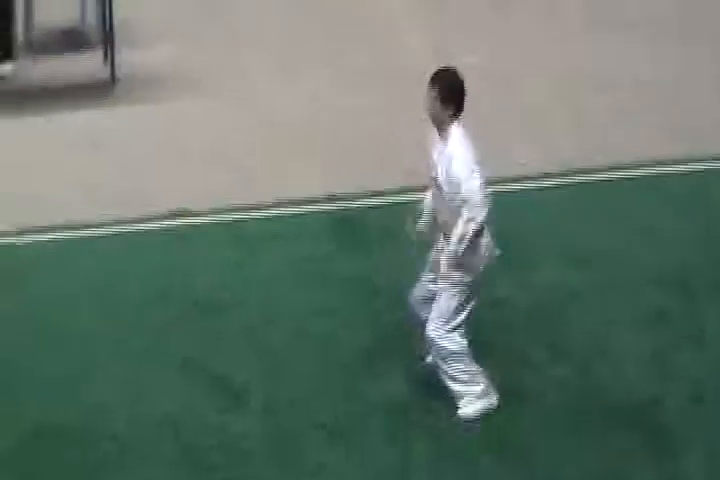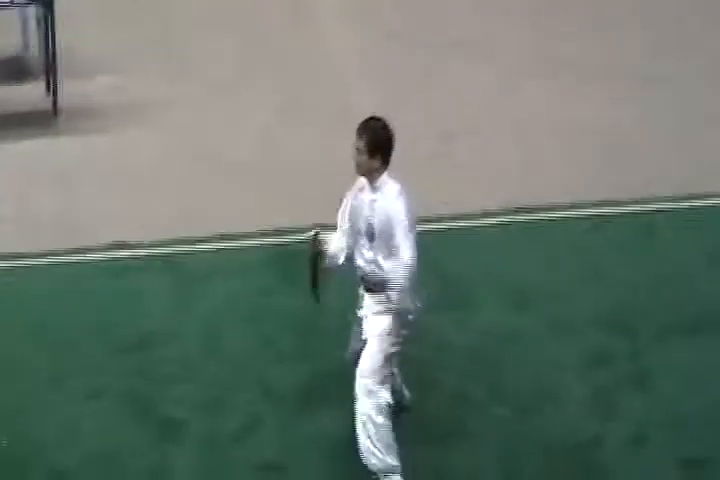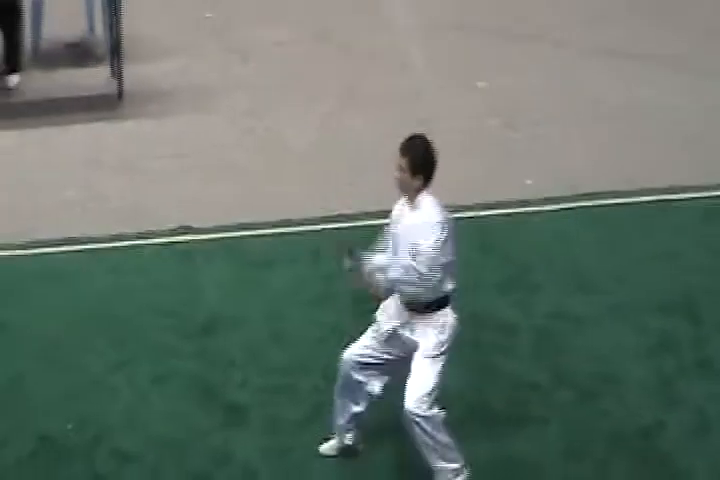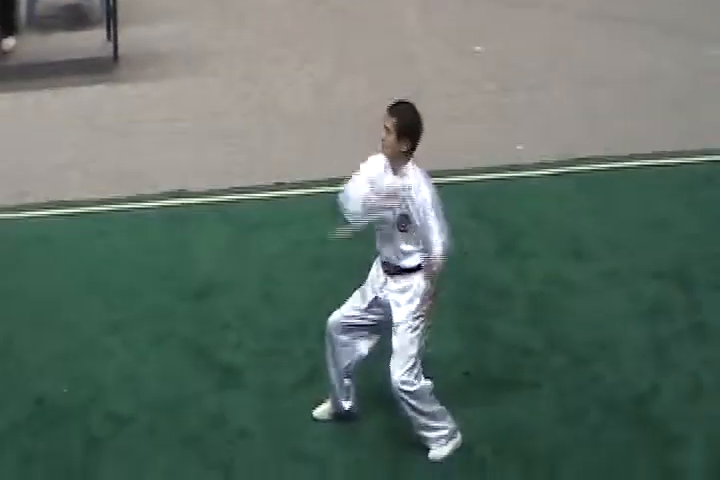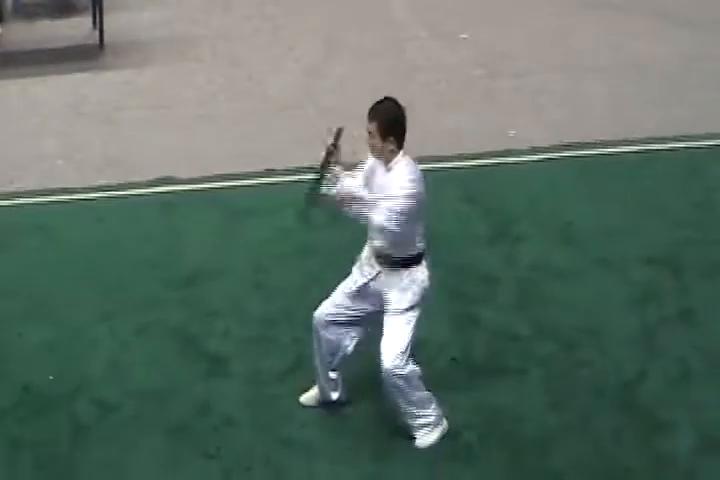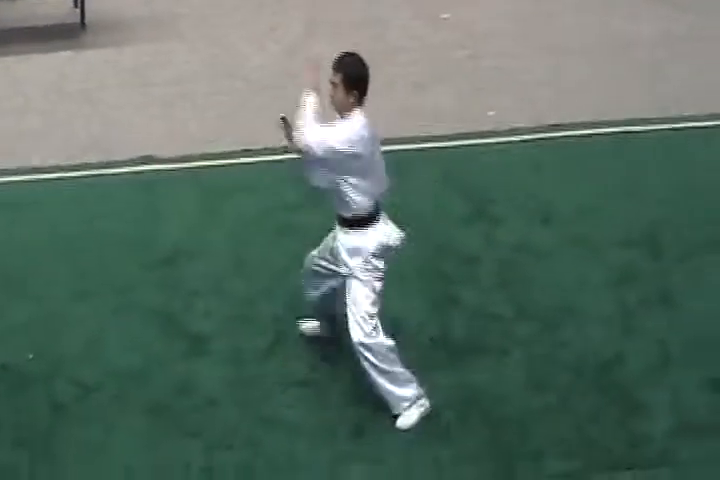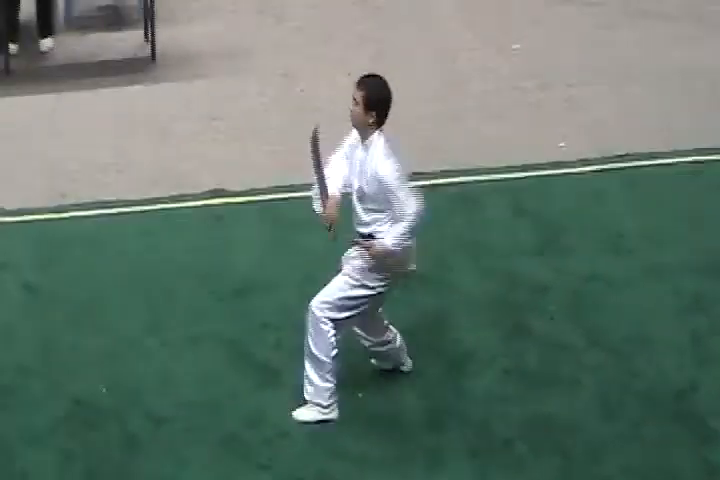
dt=0.4s
person 1, frame 1
left shoulder: (458, 150)
right shoulder: (442, 140)
left elbow: (475, 208)
left wrist: (454, 250)
right wrist: (428, 219)
left hip: (463, 250)
right hip: (446, 242)
left knee: (441, 329)
right knee: (421, 301)
left ankle: (479, 394)
right ankle: (442, 356)
person 1, frame 2
left shoulder: (393, 202)
right shoulder: (360, 190)
left elbow: (404, 262)
right elbow: (346, 235)
left wrist: (395, 310)
right wrist: (329, 246)
left hip: (389, 302)
right hip: (370, 293)
left knee: (368, 384)
right knee: (361, 355)
right ankle: (396, 395)
person 1, frame 3
left shoulder: (430, 219)
right shoulder: (404, 209)
left elbow: (420, 272)
right elbow: (390, 252)
left wrist: (382, 279)
right wrist: (372, 266)
left hip: (431, 322)
right hip: (401, 312)
left knee: (417, 406)
right knee: (353, 362)
right ankle: (345, 437)
person 1, frame 4
left shoulder: (422, 190)
right shoulder: (376, 167)
left elbow: (438, 245)
right elbow: (352, 207)
right wrist: (375, 199)
left hip: (410, 286)
right hip: (382, 275)
left knee: (403, 377)
right knee: (339, 325)
left ankle: (444, 434)
right ankle: (341, 402)
person 1, frame 5
left shoulder: (406, 178)
right shoulder: (375, 165)
left elbow: (389, 223)
right elbow: (348, 195)
left wrist: (355, 202)
right wrist: (343, 173)
left hip: (403, 277)
right hip: (373, 265)
left knee: (393, 363)
right knee: (326, 319)
left ankle: (429, 421)
right ankle: (329, 389)
person 1, frame 6
left shoulder: (352, 134)
right shoulder: (346, 124)
left elbow: (313, 145)
right elbow: (314, 158)
left wrist: (309, 99)
right wrist: (297, 138)
left hip: (365, 240)
right hip: (350, 230)
left knee: (363, 331)
right knee: (316, 269)
left ankle: (410, 399)
right ankle: (328, 322)
person 1, frame 7
left shoulder: (381, 162)
right shoulder: (356, 140)
left elbow: (410, 210)
right elbow: (335, 175)
left wrist: (390, 249)
right wrist: (329, 201)
left hip: (377, 254)
right hip: (367, 244)
left knee: (321, 312)
right knee: (360, 311)
left ankle: (321, 403)
right ankle: (395, 357)
